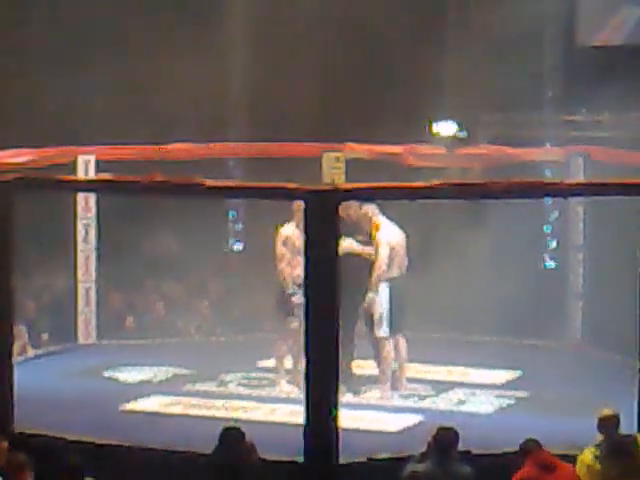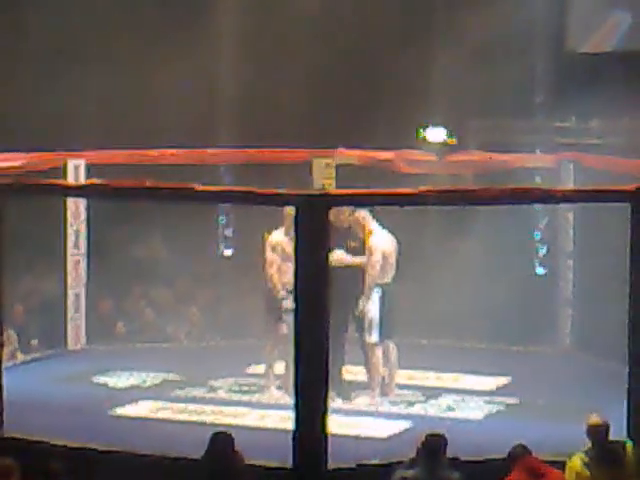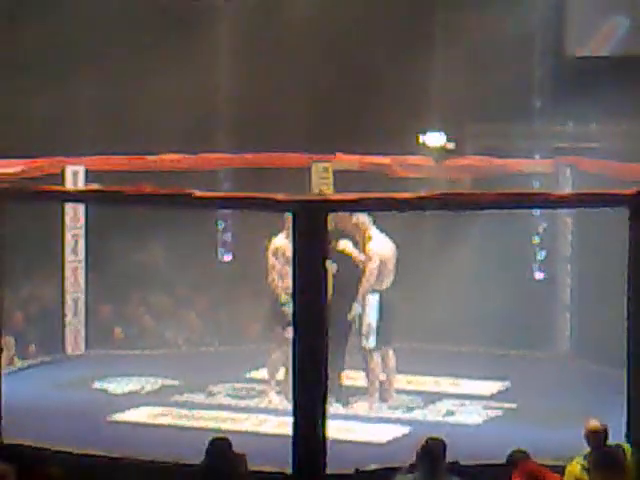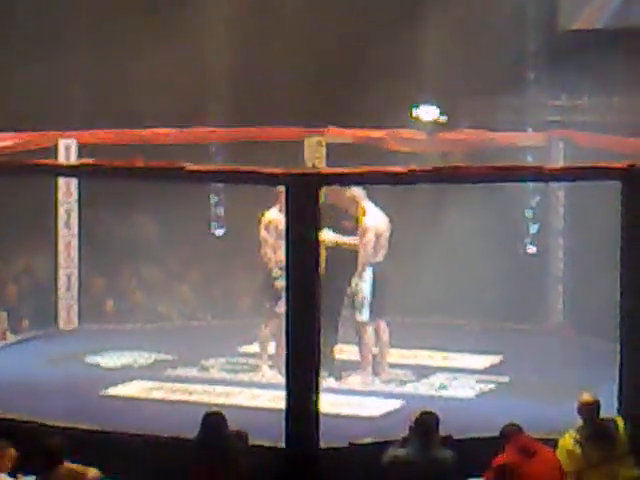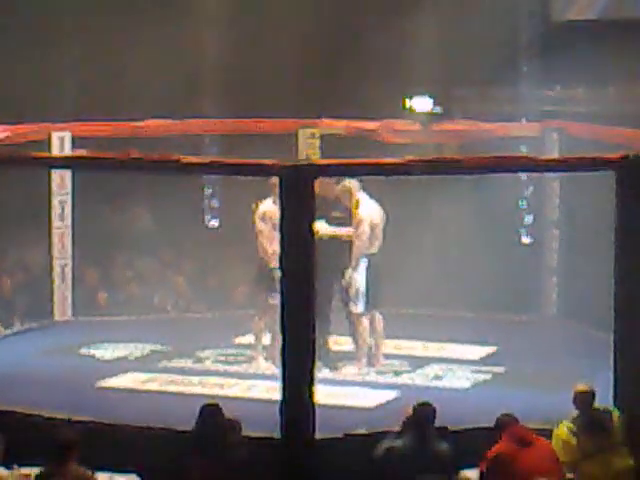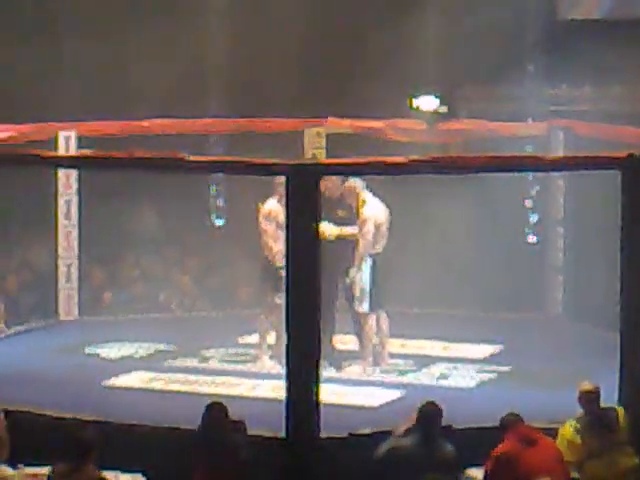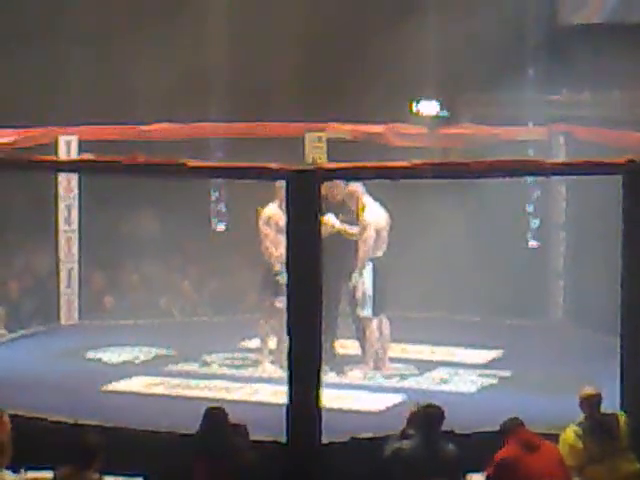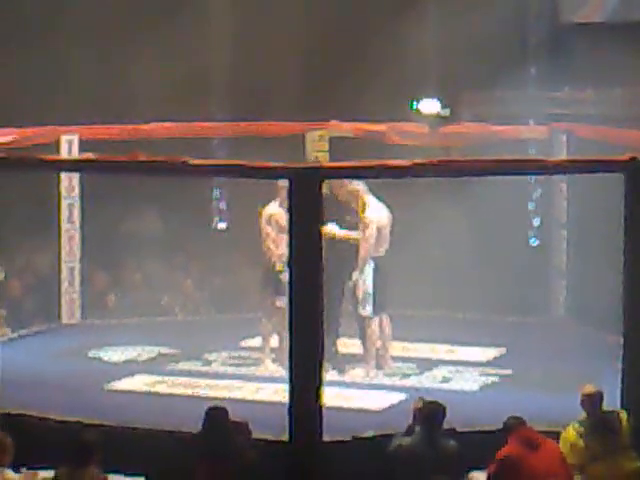
dt=0.4s
person 1, frame 1
left shoulder: (383, 234)
right shoulder: (397, 232)
left elbow: (381, 266)
left wrist: (371, 293)
left hip: (386, 285)
right hip: (398, 282)
left knee: (384, 336)
right knee: (397, 334)
left ankle: (385, 385)
right ankle: (401, 380)
person 1, frame 2
left shoulder: (375, 240)
right shoulder: (389, 238)
left elbow: (373, 273)
left wrist: (363, 299)
left hip: (377, 292)
right hip: (388, 290)
left knee: (374, 342)
right knee: (387, 340)
left ankle: (375, 391)
right ankle: (390, 386)
person 1, frame 3
left shoulder: (373, 246)
right shoulder: (388, 243)
left elbow: (369, 278)
left wrist: (357, 303)
right wrist: (354, 252)
left hip: (374, 297)
right hip: (386, 295)
left knee: (372, 348)
right knee: (386, 346)
left ankle: (373, 397)
right ankle: (389, 391)
person 1, frame 4
left shoulder: (369, 220)
right shoulder: (381, 216)
left elbow: (366, 252)
left wrist: (356, 277)
left hip: (369, 271)
right hip: (379, 268)
left knee: (365, 322)
right knee: (379, 319)
left ankle: (366, 371)
right ankle: (382, 365)
person 1, frame 5
left shoulder: (363, 211)
right shoulder: (376, 208)
left elbow: (360, 243)
left wrist: (351, 269)
left hip: (363, 262)
right hip: (374, 259)
left knee: (359, 312)
right knee: (373, 310)
left ankle: (361, 361)
right ankle: (377, 356)
person 1, frame 6
left shoulder: (368, 211)
right shoulder: (380, 207)
left elbow: (365, 242)
left wrist: (355, 267)
left hip: (368, 261)
right hip: (379, 259)
left knee: (366, 312)
right knee: (378, 309)
left ankle: (367, 360)
right ankle: (383, 355)
person 1, frame 7
left shoulder: (368, 215)
right shoulder: (380, 211)
left elbow: (366, 247)
left wrist: (357, 272)
left hip: (369, 266)
right hip: (380, 264)
left knee: (368, 316)
right knee: (380, 314)
left ankle: (369, 364)
right ankle: (383, 360)
person 1, frame 8
left shoulder: (370, 214)
right shoulder: (382, 210)
left elbow: (368, 245)
left wrist: (358, 270)
left hip: (371, 265)
right hip: (381, 262)
left knee: (369, 315)
right knee: (382, 313)
left ankle: (370, 364)
right ankle: (385, 359)
person 2, frame 1
right shoulder: (338, 226)
left elbow: (378, 252)
right elbow: (334, 250)
left wrist: (357, 248)
right wrist: (338, 249)
left hip: (369, 285)
right hip: (346, 286)
right knee: (346, 330)
right ankle: (346, 374)
person 2, frame 2
right shoulder: (329, 232)
left wrist: (349, 259)
right wrist: (329, 260)
left hip: (360, 291)
right hip: (336, 292)
right knee: (336, 335)
right ankle: (336, 381)
person 2, frame 3
right shoulder: (330, 237)
right elbow: (327, 264)
left wrist: (352, 252)
right wrist: (328, 266)
right hip: (339, 298)
right knee: (337, 341)
right ankle: (335, 386)
person 2, frame 4
left shoulder: (353, 212)
right shoulder: (323, 211)
left wrist: (337, 239)
right wrist: (321, 240)
left hip: (352, 272)
right hip: (331, 272)
right knee: (329, 316)
right ankle: (327, 361)
person 2, frame 5
left shoulder: (346, 202)
right shoulder: (315, 202)
left elbow: (355, 231)
left wrist: (331, 231)
right wrist: (314, 230)
left hip: (345, 263)
right hip: (322, 263)
right knee: (321, 307)
right ankle: (322, 351)
person 2, frame 6
left shoulder: (350, 201)
right shoulder: (319, 201)
left elbow: (360, 230)
right elbow: (317, 229)
left wrist: (337, 230)
right wrist: (319, 231)
left hip: (350, 261)
right hip: (326, 262)
right knee: (326, 306)
right ankle: (327, 352)
person 2, frame 7
right shoulder: (321, 204)
right elbow: (320, 232)
left wrist: (339, 226)
right wrist: (324, 230)
left hip: (353, 265)
right hip: (329, 266)
right knee: (329, 310)
right ankle: (329, 355)
person 2, frame 8
right shoulder: (326, 204)
right elbow: (321, 232)
left wrist: (342, 233)
right wrist: (326, 232)
left hip: (357, 265)
right hip: (334, 265)
right knee: (332, 309)
right ankle: (331, 354)
person 3, frame 1
left shoulder: (301, 233)
right shoulder: (287, 233)
right elbow: (282, 265)
right wrist: (291, 291)
left hip: (301, 288)
right hip: (291, 289)
left knee: (301, 333)
right knee: (288, 333)
left ankle: (297, 374)
right ankle: (280, 377)
person 3, frame 2
left shoulder: (292, 239)
right shoulder: (276, 239)
right elbow: (272, 271)
right wrist: (282, 296)
left hip: (291, 294)
right hip: (280, 295)
left knee: (291, 338)
right knee: (277, 338)
left ankle: (288, 380)
right ankle: (270, 382)
person 3, frame 3
left shoulder: (293, 243)
right shoulder: (279, 244)
right elbow: (273, 276)
right wrist: (284, 301)
left hip: (294, 298)
right hip: (285, 299)
left knee: (292, 344)
right knee: (281, 344)
left ankle: (287, 386)
right ankle: (271, 387)
person 3, frame 4
left shoulder: (286, 217)
right shoulder: (271, 217)
right elbow: (266, 250)
right wrist: (276, 275)
left hip: (286, 272)
right hip: (277, 273)
left knee: (284, 318)
right knee: (274, 318)
left ankle: (280, 359)
right ankle: (263, 361)
person 3, frame 5
left shoulder: (280, 209)
right shoulder: (266, 209)
right elbow: (263, 241)
right wrist: (274, 266)
left hip: (280, 264)
right hip: (271, 265)
left knee: (277, 309)
right knee: (267, 309)
left ankle: (274, 352)
right ankle: (258, 353)
person 3, frame 6
left shoulder: (284, 207)
right shoulder: (270, 208)
right elbow: (268, 239)
right wrist: (279, 264)
left hip: (284, 262)
right hip: (275, 263)
left knee: (283, 308)
right knee: (272, 307)
left ankle: (279, 351)
right ankle: (263, 352)
person 3, frame 7
left shoulder: (285, 212)
right shoulder: (270, 213)
right elbow: (268, 245)
right wrist: (278, 270)
left hip: (286, 266)
right hip: (276, 268)
left knee: (283, 312)
right knee: (272, 312)
left ankle: (281, 356)
right ankle: (265, 357)
person 3, frame 8
left shoulder: (287, 211)
right shoulder: (272, 212)
right elbow: (269, 243)
right wrist: (280, 268)
left hip: (287, 265)
right hip: (277, 267)
left knee: (285, 311)
right knee: (273, 311)
left ankle: (283, 355)
right ankle: (266, 356)
